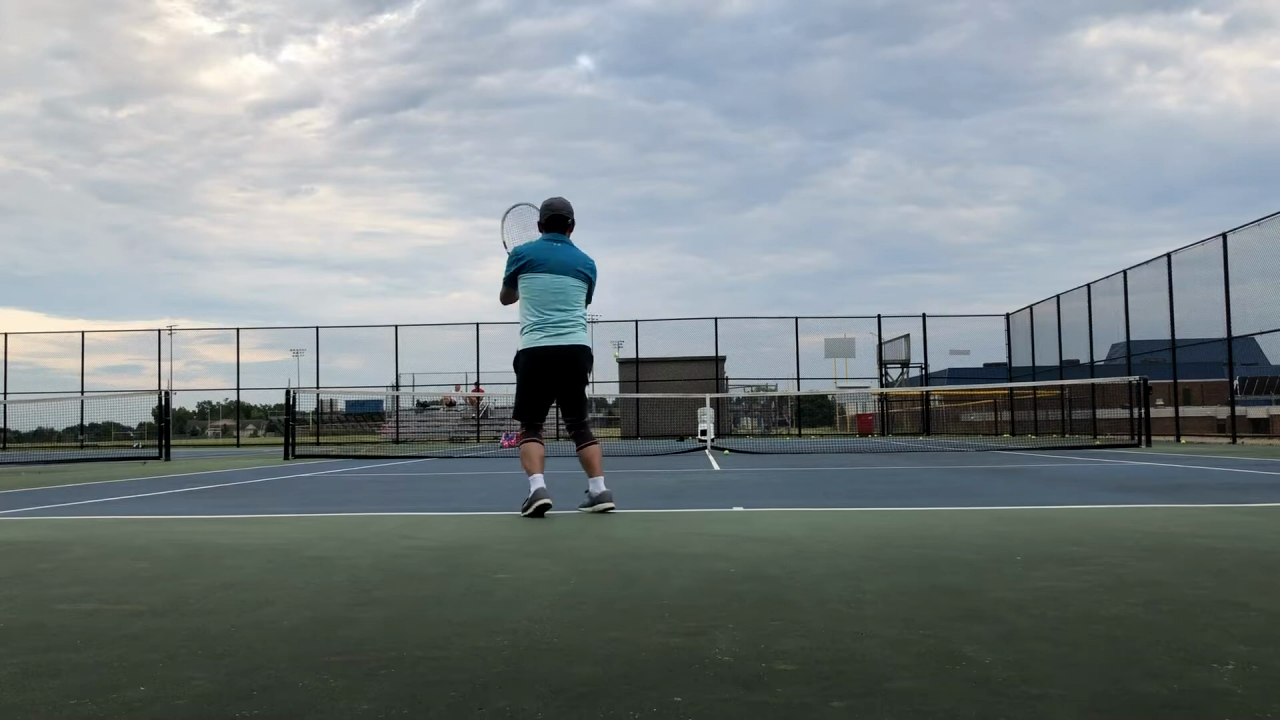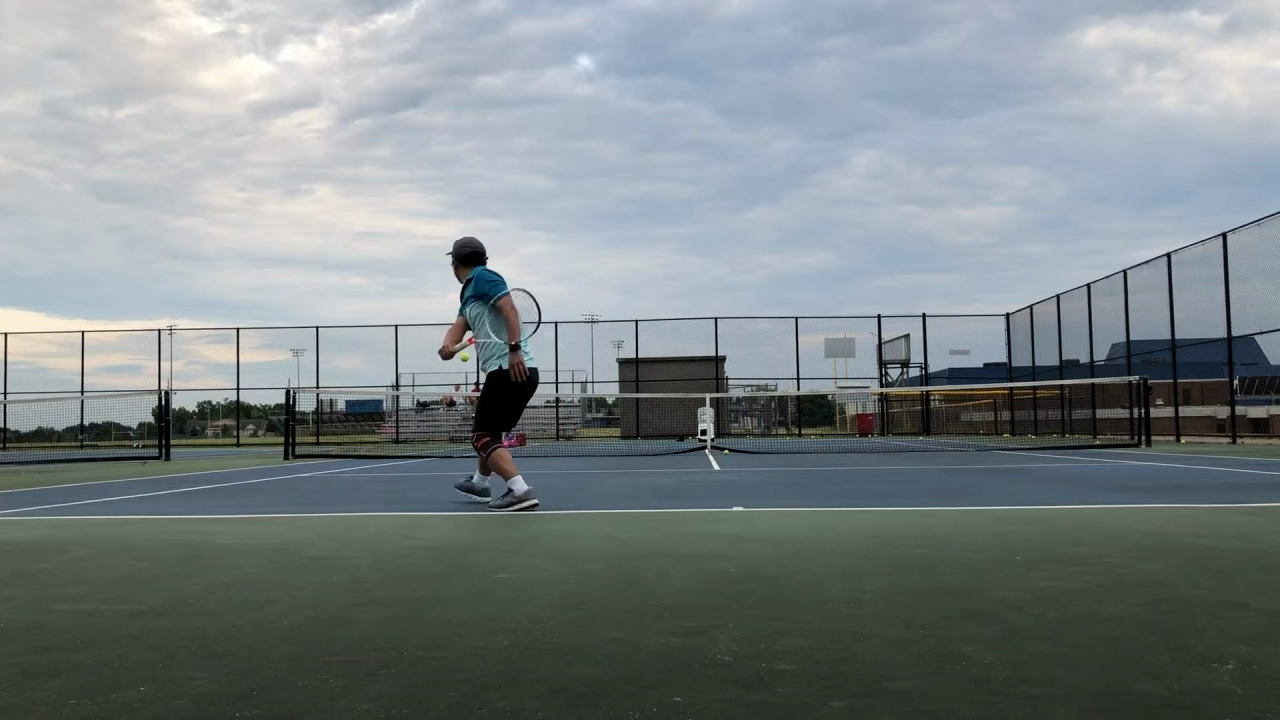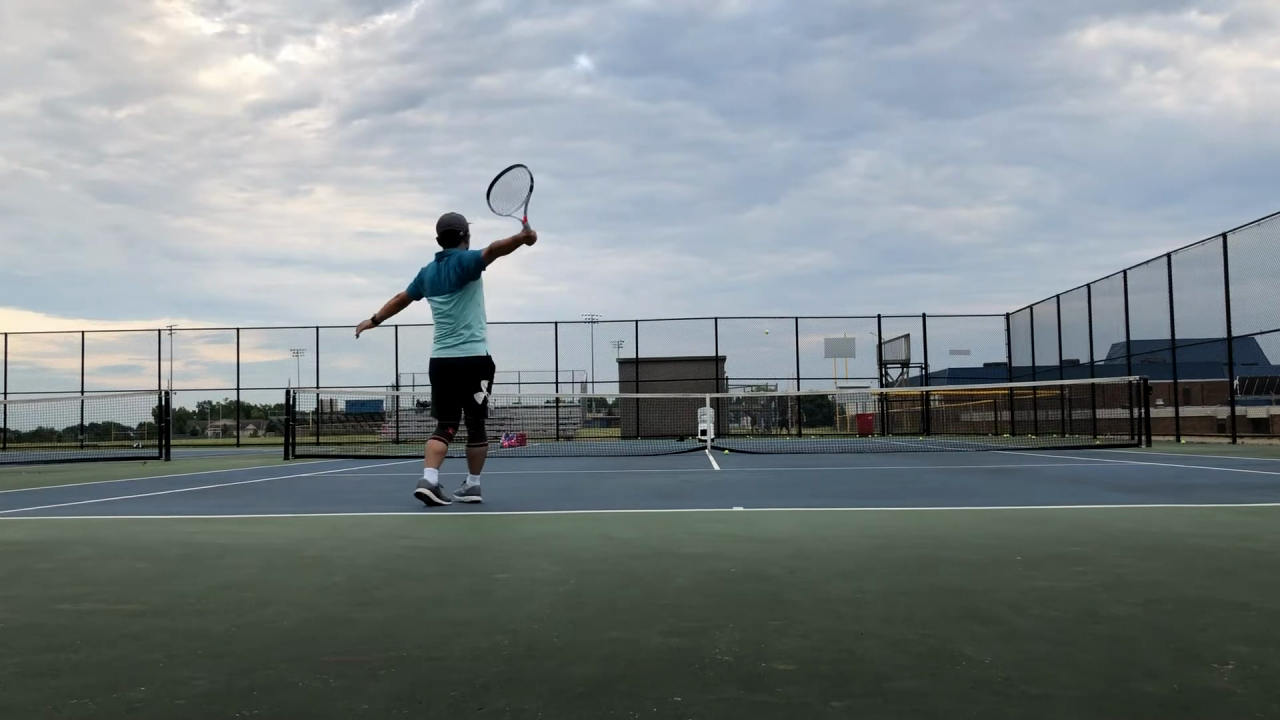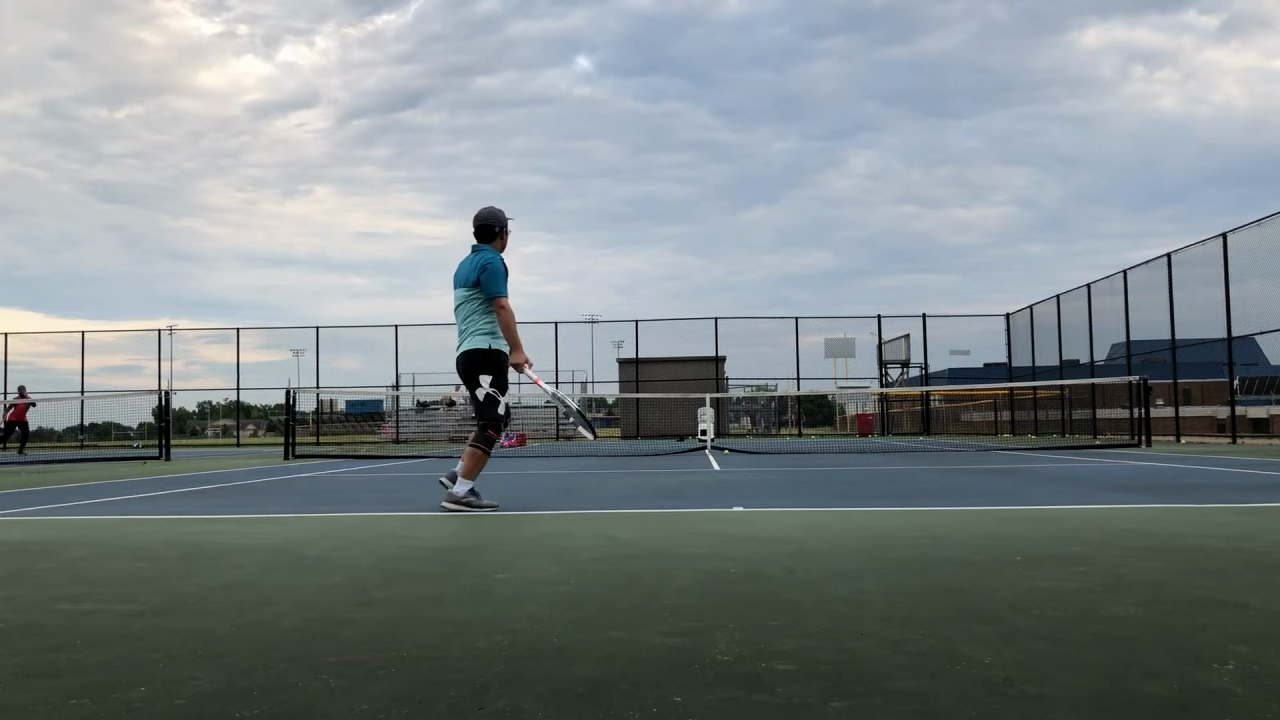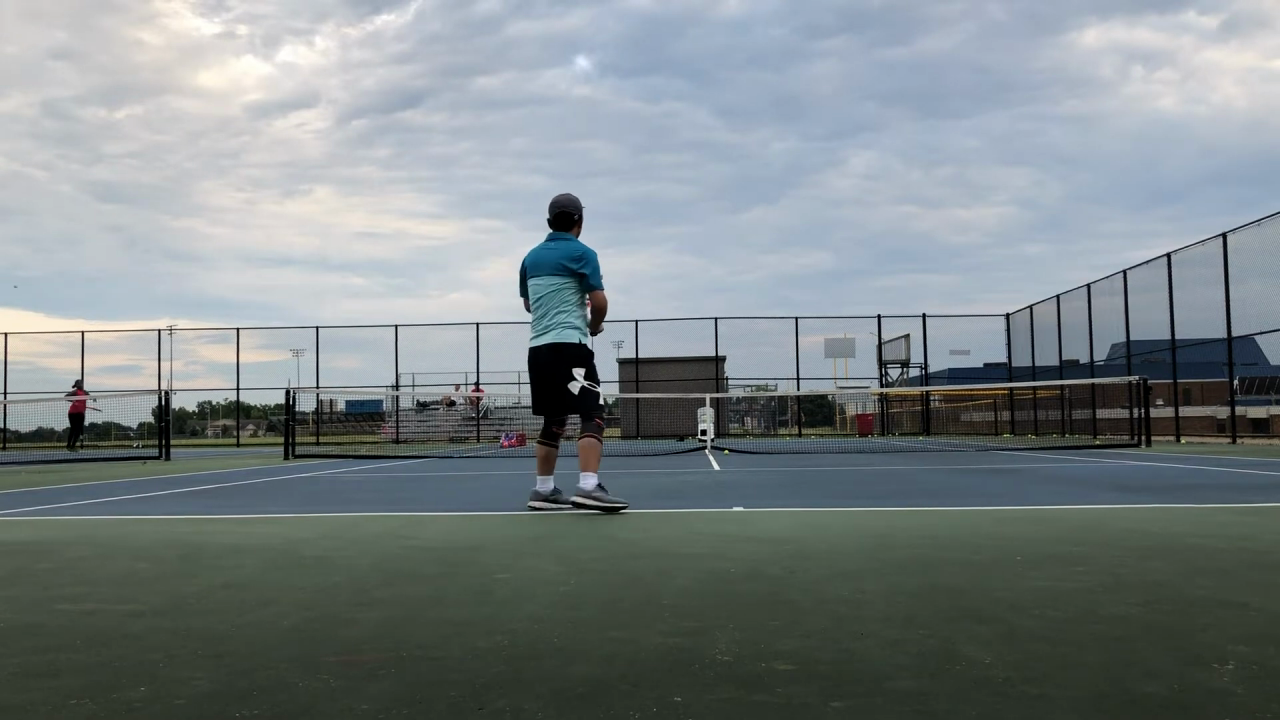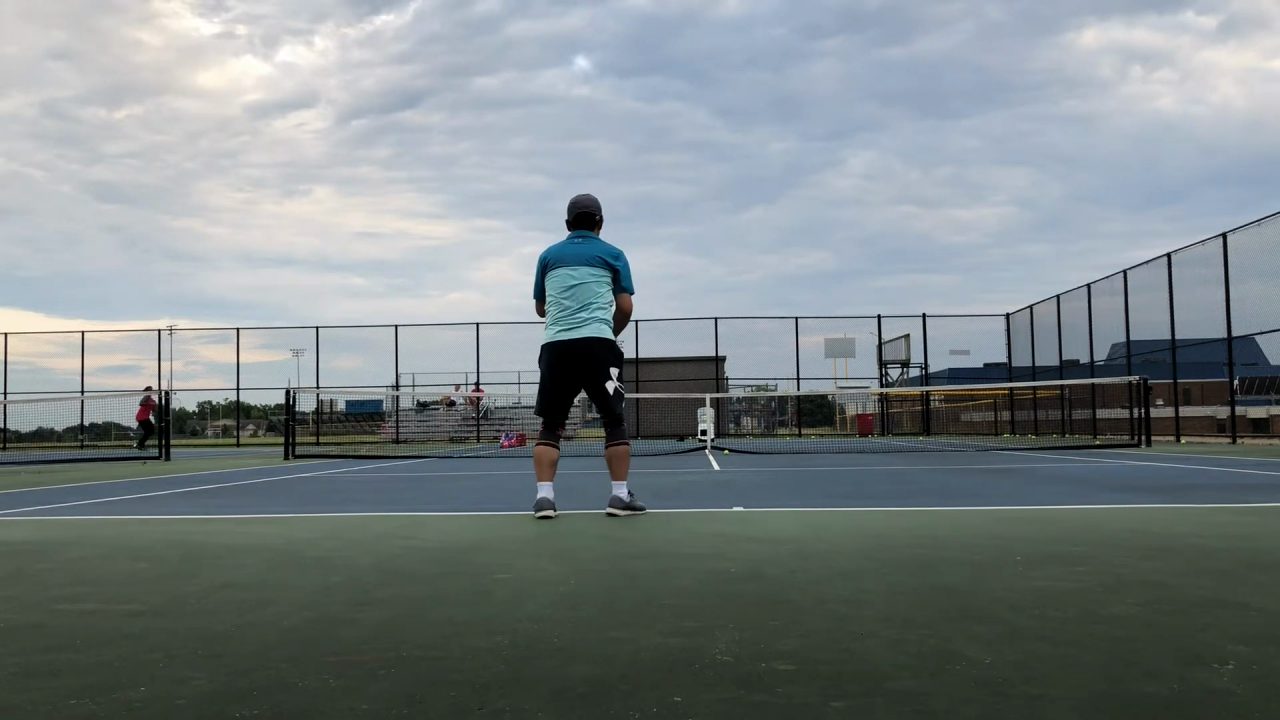
dt=0.7s
person 1, frame 1
left shoulder: (524, 252)
right shoulder: (586, 263)
left elbow: (506, 298)
left hip: (536, 352)
right hip: (576, 350)
left knee: (531, 428)
right knee: (578, 425)
left ankle: (537, 490)
right ankle: (599, 491)
person 1, frame 2
left shoulder: (483, 278)
right shoulder: (471, 292)
left elbow: (510, 309)
right elbow: (459, 326)
left wrist: (514, 349)
right wrist: (449, 344)
left hip: (510, 371)
right hip: (518, 373)
left knee: (483, 436)
right knee: (491, 427)
left ankle: (520, 491)
right ankle: (480, 483)
person 1, frame 3
left shoulder: (427, 272)
right shoulder: (464, 261)
left elbow: (400, 300)
right elbow: (491, 250)
left wrist: (373, 320)
right wrist: (522, 237)
left hip: (441, 360)
right hip: (473, 358)
left knee: (446, 425)
right knee: (475, 425)
left ankle: (429, 481)
right ankle: (472, 485)
person 1, frame 4
left shoulder: (465, 264)
right shoulder: (492, 262)
right elbow: (501, 307)
right wrist: (516, 349)
left hip: (467, 355)
right hip: (486, 354)
left knee: (489, 422)
right knee: (491, 424)
left ankle: (457, 475)
right ankle: (460, 493)
person 1, frame 5
left shoulder: (531, 257)
right shoulder: (582, 254)
right elbow: (599, 302)
right wrist: (594, 325)
left hip: (538, 349)
right hip: (567, 347)
left knee: (554, 422)
right knee: (592, 417)
left ankle: (544, 490)
right ankle: (588, 487)
person 1, frame 6
left shoulder: (548, 256)
right shoulder: (613, 255)
left elbow: (540, 308)
right elbow: (625, 307)
left hip: (555, 346)
right hip: (597, 345)
left knee: (551, 425)
right knee: (614, 421)
left ankle: (544, 495)
right ankle: (620, 495)
